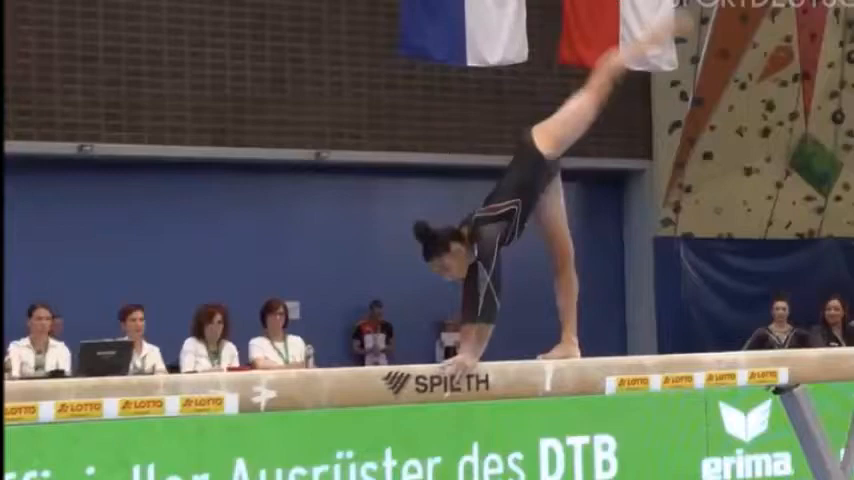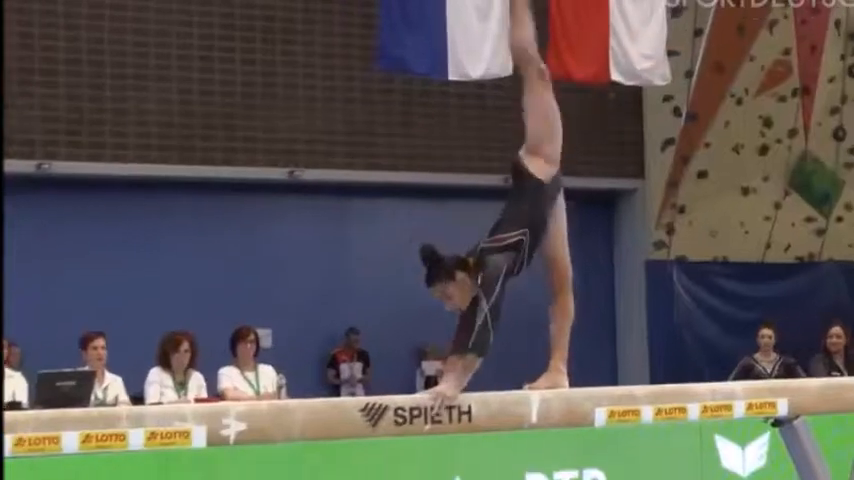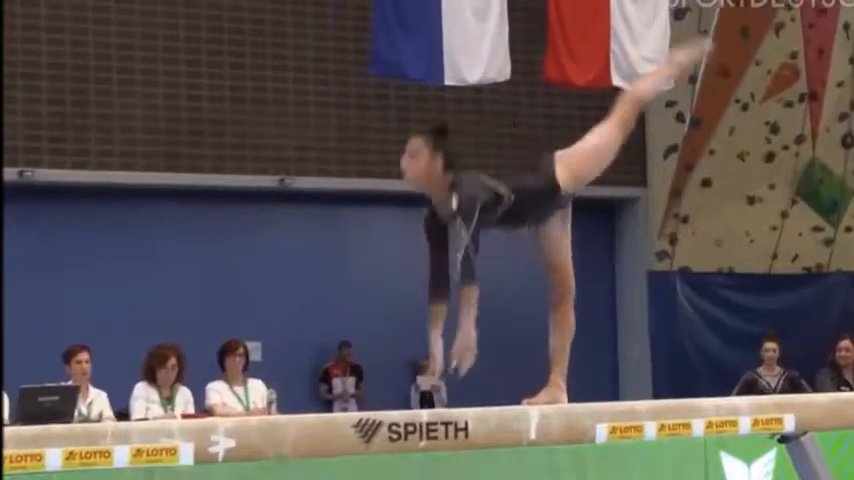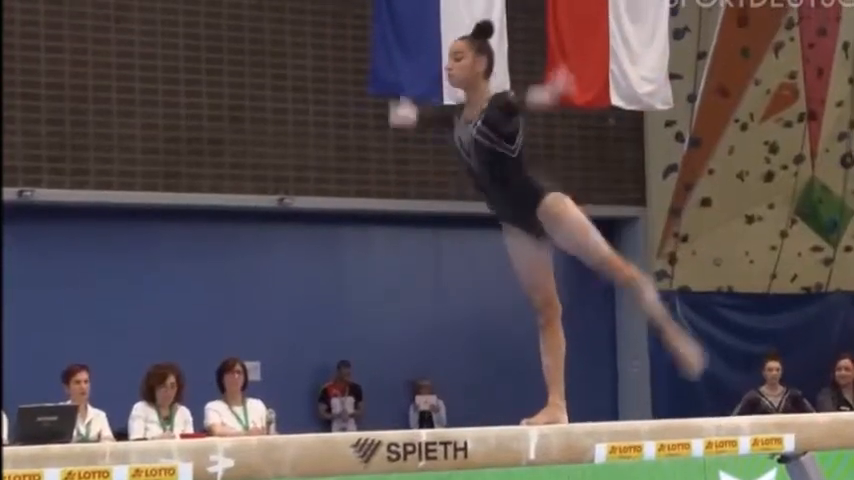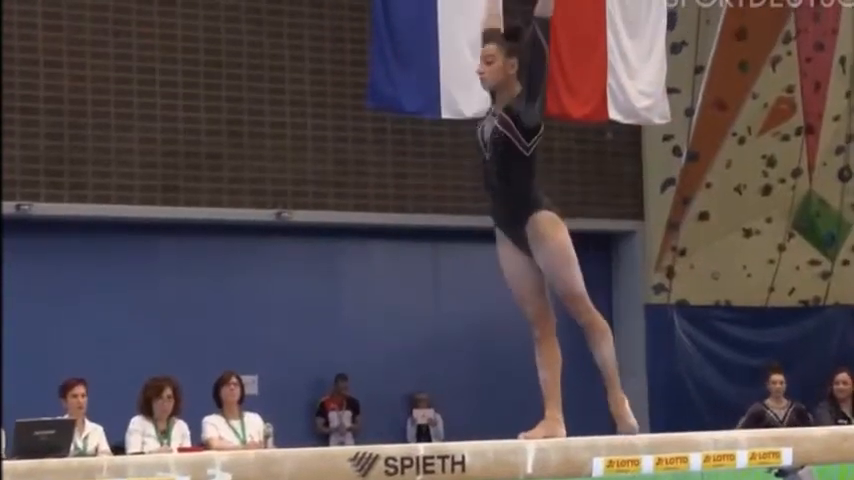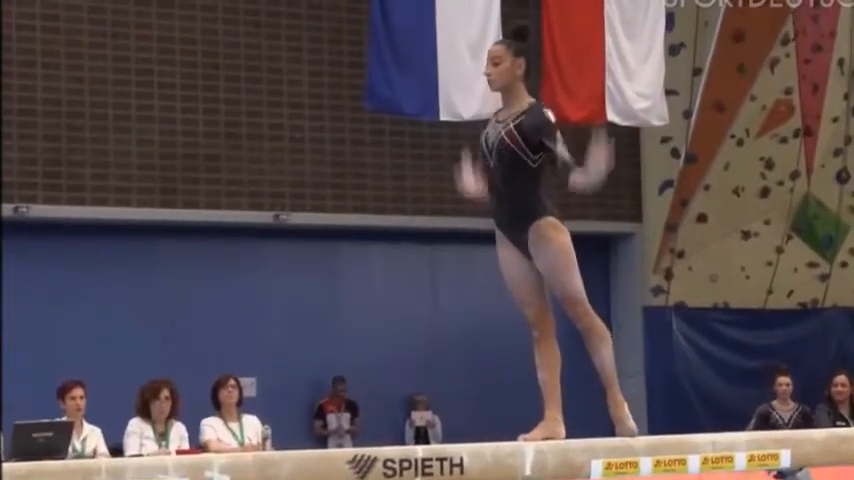
dt=0.3s
person 1, frame 1
left shoulder: (484, 239)
right shoulder: (469, 247)
left elbow: (488, 298)
right elbow: (474, 307)
left wrist: (469, 352)
right wrist: (467, 352)
left hip: (539, 151)
right hip: (539, 168)
right knee: (563, 260)
right ankle: (569, 341)
person 1, frame 2
left shoulder: (490, 271)
right shoulder: (478, 279)
left elbow: (480, 332)
right elbow: (468, 336)
left wrist: (451, 382)
right wrist: (451, 381)
left hip: (538, 174)
right hip: (538, 189)
right knee: (561, 285)
person 1, frame 3
left shoulder: (464, 200)
right shoulder: (435, 216)
left elbow: (465, 262)
right elbow: (440, 278)
left wrist: (467, 327)
right wrist: (434, 339)
left hip: (551, 181)
right hip: (541, 210)
right knee: (562, 295)
left ankle: (681, 59)
right ankle: (556, 387)
person 1, frame 4
left shoulder: (500, 106)
right shoulder: (462, 114)
left elbow: (524, 102)
right elbow: (435, 115)
left wrist: (546, 93)
right wrist: (408, 113)
left hip: (543, 204)
right hip: (515, 220)
left knee: (615, 267)
right knee: (545, 309)
left ankle: (673, 333)
right ankle: (556, 405)
person 1, frame 5
left shoulder: (526, 103)
right shoulder: (496, 106)
left elbow: (537, 44)
right elbow: (492, 40)
left hip: (538, 220)
right hip: (507, 229)
left knee: (581, 308)
right knee: (539, 322)
left ankle: (616, 397)
right ankle: (553, 417)
person 1, frame 6
left shoulder: (537, 117)
right shoulder: (495, 120)
left elbow: (565, 163)
left wrist: (589, 173)
right wrist: (477, 183)
left hip: (539, 226)
right hip: (507, 232)
left knee: (580, 312)
right knee: (538, 325)
left ankle: (615, 400)
right ankle: (552, 419)
